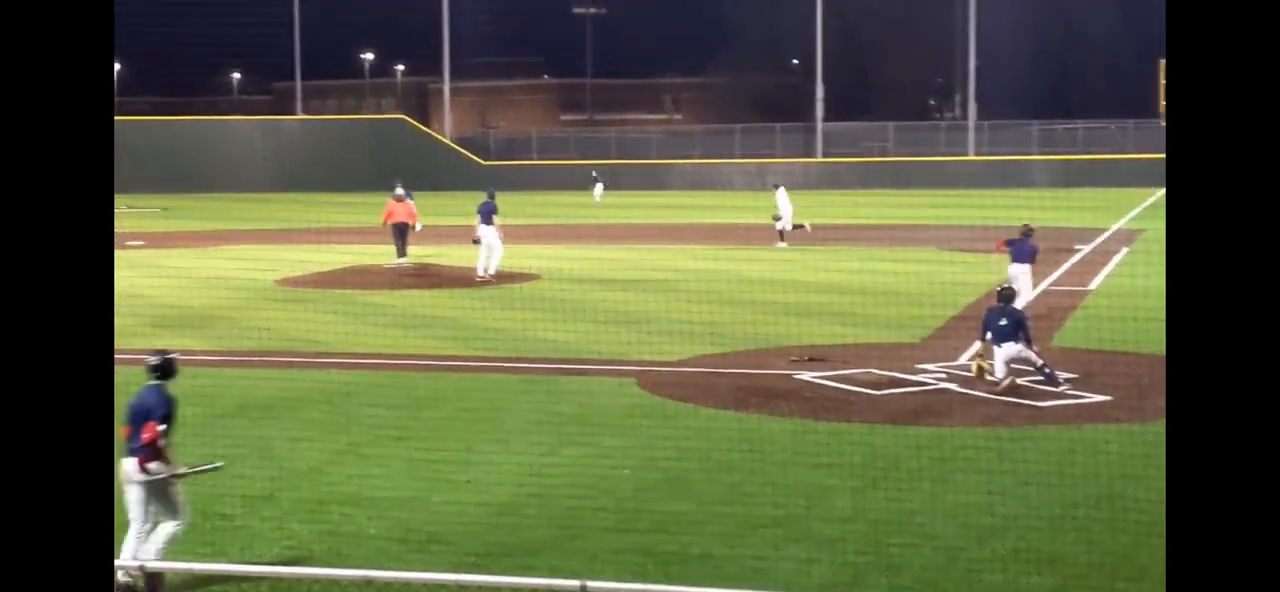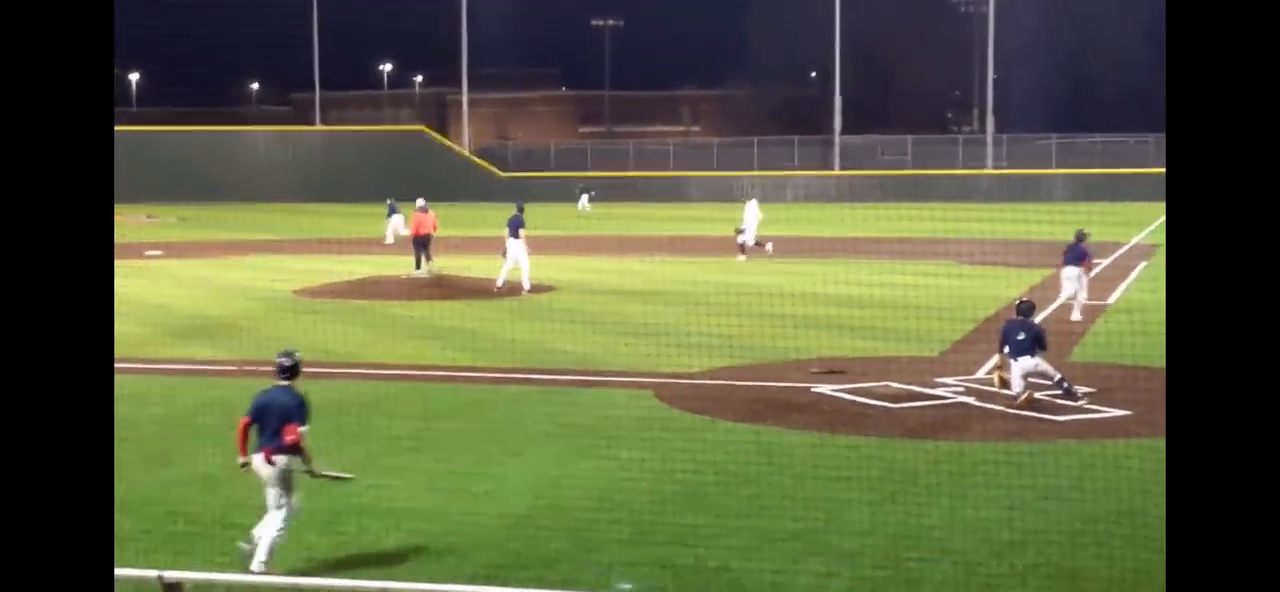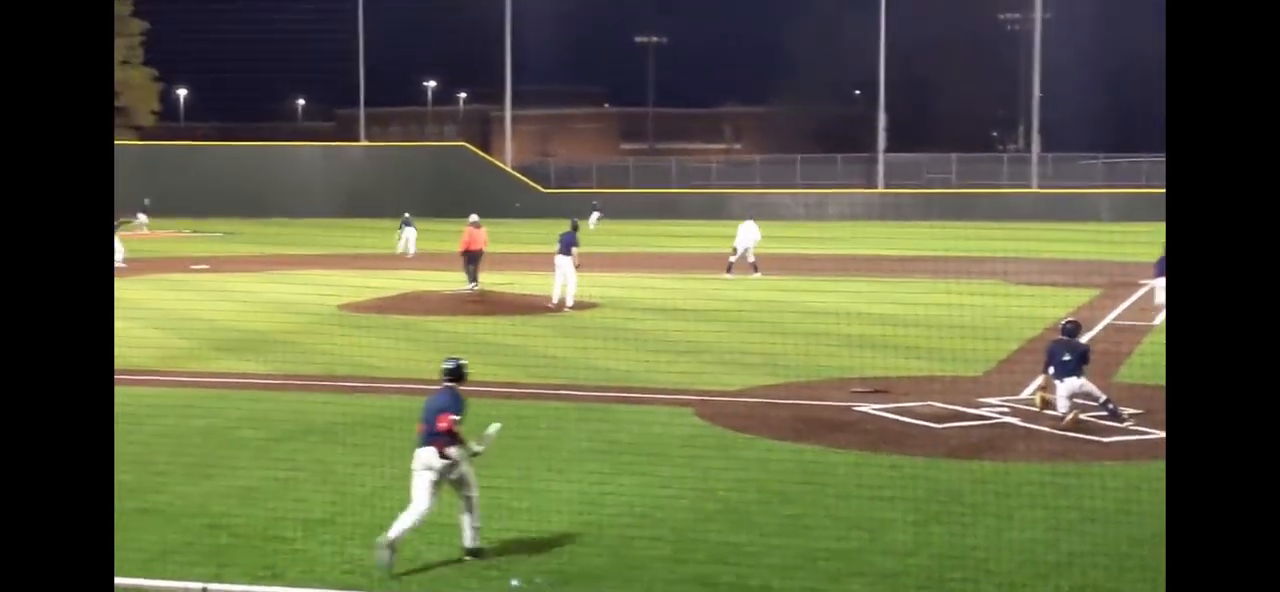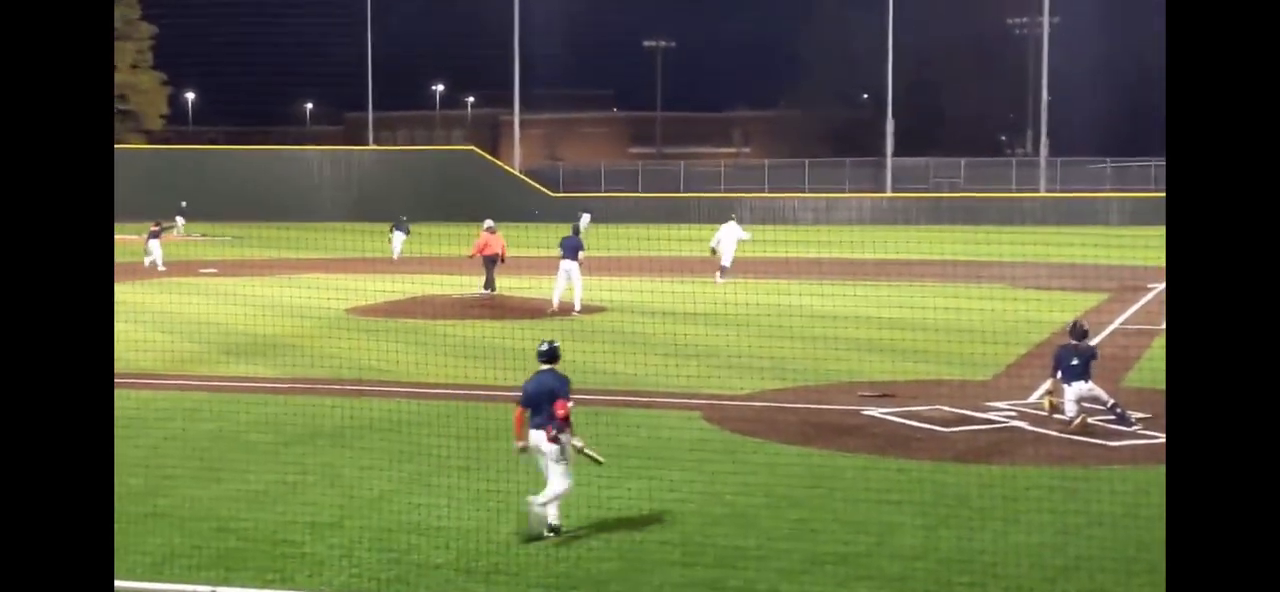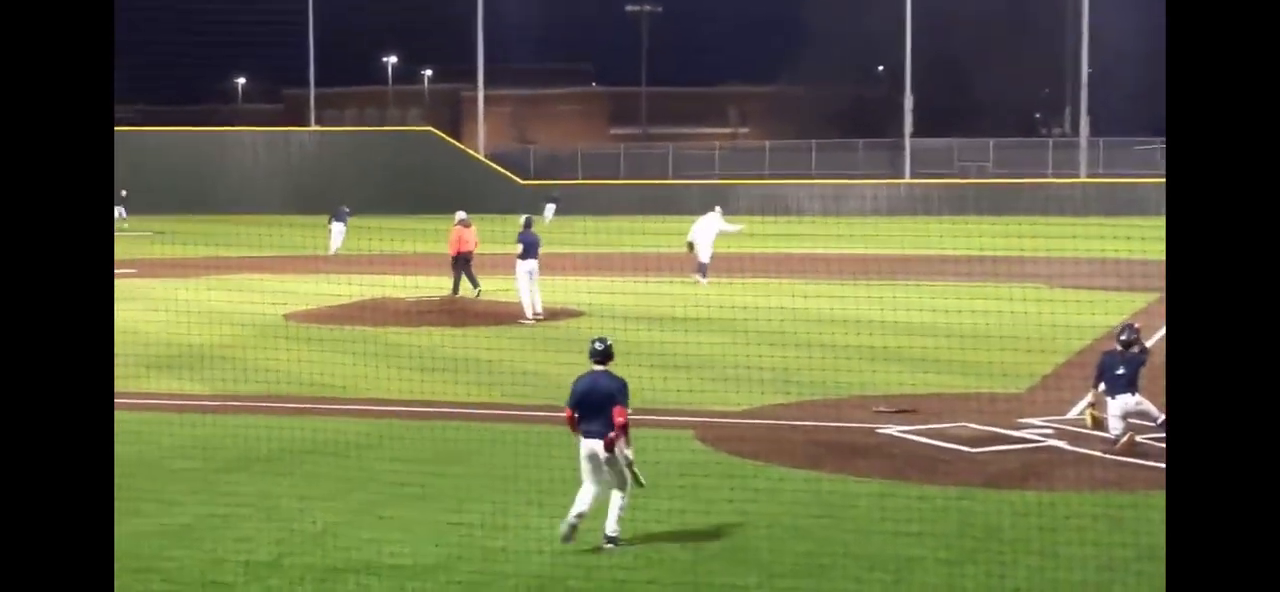
dt=0.4s
person 1, frame 1
left shoulder: (140, 396)
right shoulder: (164, 399)
left elbow: (127, 434)
right elbow: (152, 438)
right wrist: (171, 464)
left hip: (130, 463)
right hip: (152, 466)
left knee: (139, 525)
right knee: (175, 519)
right ankle: (148, 565)
person 1, frame 2
left shoulder: (262, 396)
right shoulder: (297, 400)
left elbow: (243, 426)
right elbow: (293, 439)
left wrist: (243, 455)
right wrist: (307, 463)
left hip: (260, 458)
right hip: (281, 460)
left knee: (278, 511)
right knee: (280, 516)
left ankle: (256, 540)
right ankle: (258, 567)
person 1, frame 3
left shoulder: (433, 398)
right shoulder: (456, 397)
right elbow: (447, 426)
right wrist: (469, 446)
left hip: (423, 454)
right hip: (447, 454)
left knee: (419, 507)
right knee: (469, 497)
left ankle: (391, 539)
right ankle: (471, 546)
person 1, frame 4
left shoulder: (530, 382)
right shoulder: (561, 381)
left elbow: (520, 414)
right elbow: (562, 413)
left wrist: (520, 440)
right wrist: (572, 437)
left hip: (534, 435)
right hip: (554, 436)
left knee: (552, 479)
right knee: (562, 482)
left ankle: (552, 524)
right ankle: (538, 502)
person 1, frame 5
left shoulder: (579, 382)
right shoulder: (617, 384)
left elbow: (568, 415)
right elbow: (621, 418)
right wrist: (627, 447)
left hip: (586, 442)
right hip: (609, 442)
left knee: (590, 486)
right knee: (620, 487)
left ankle: (574, 518)
right ankle: (611, 535)
